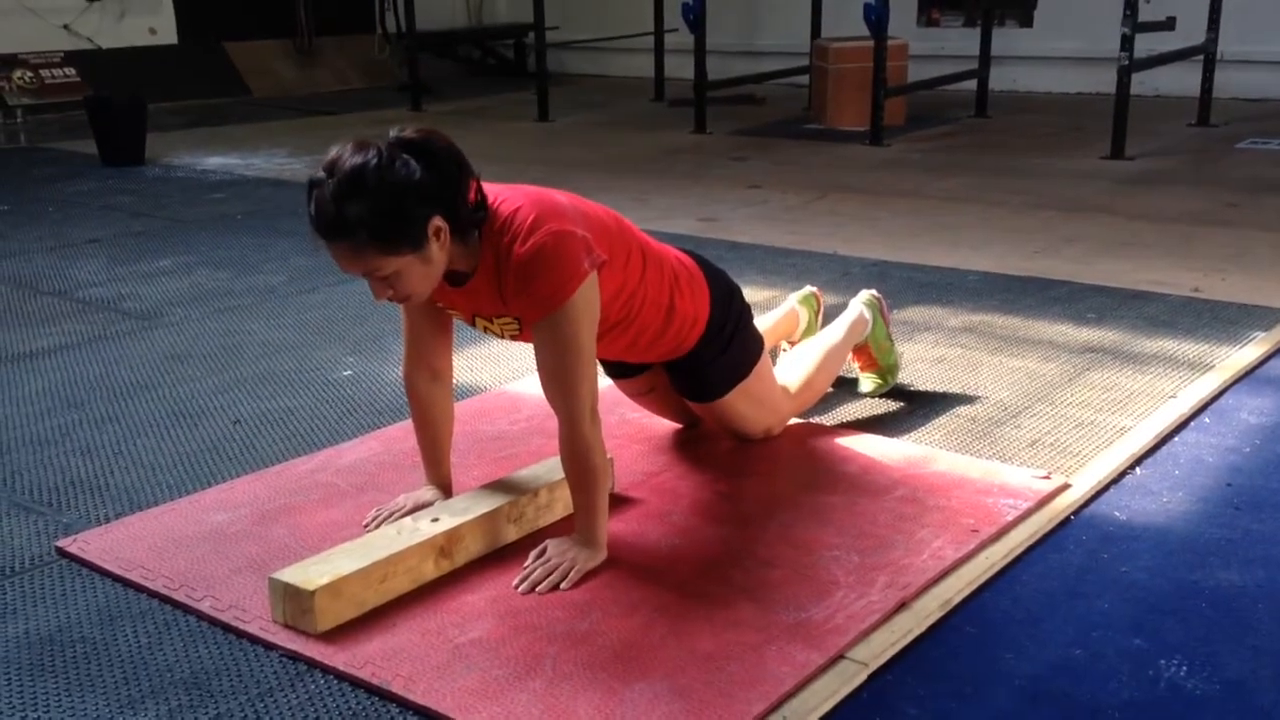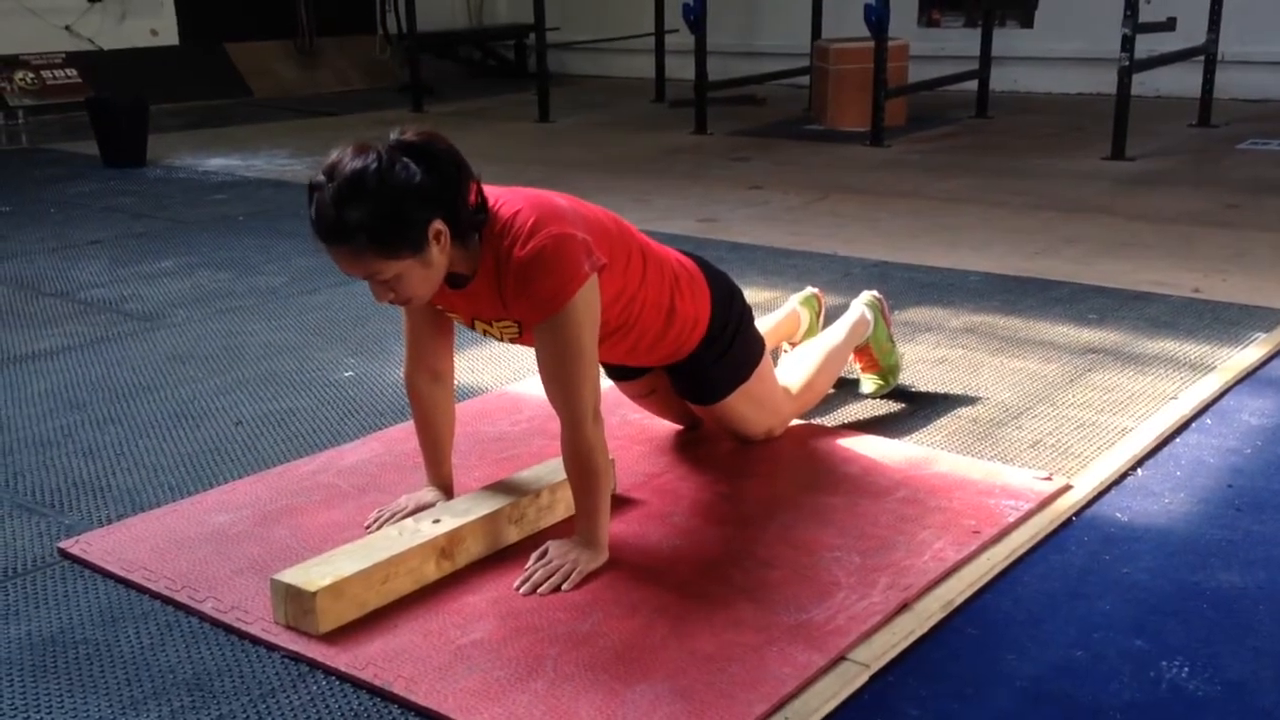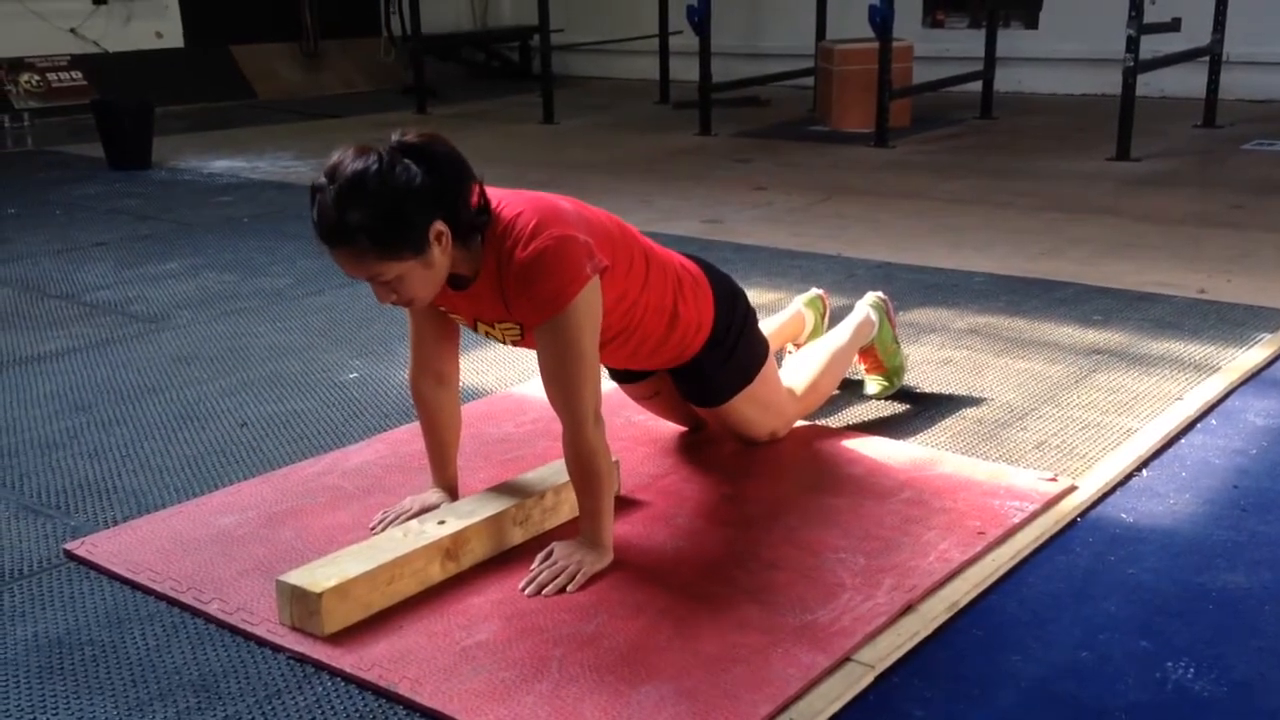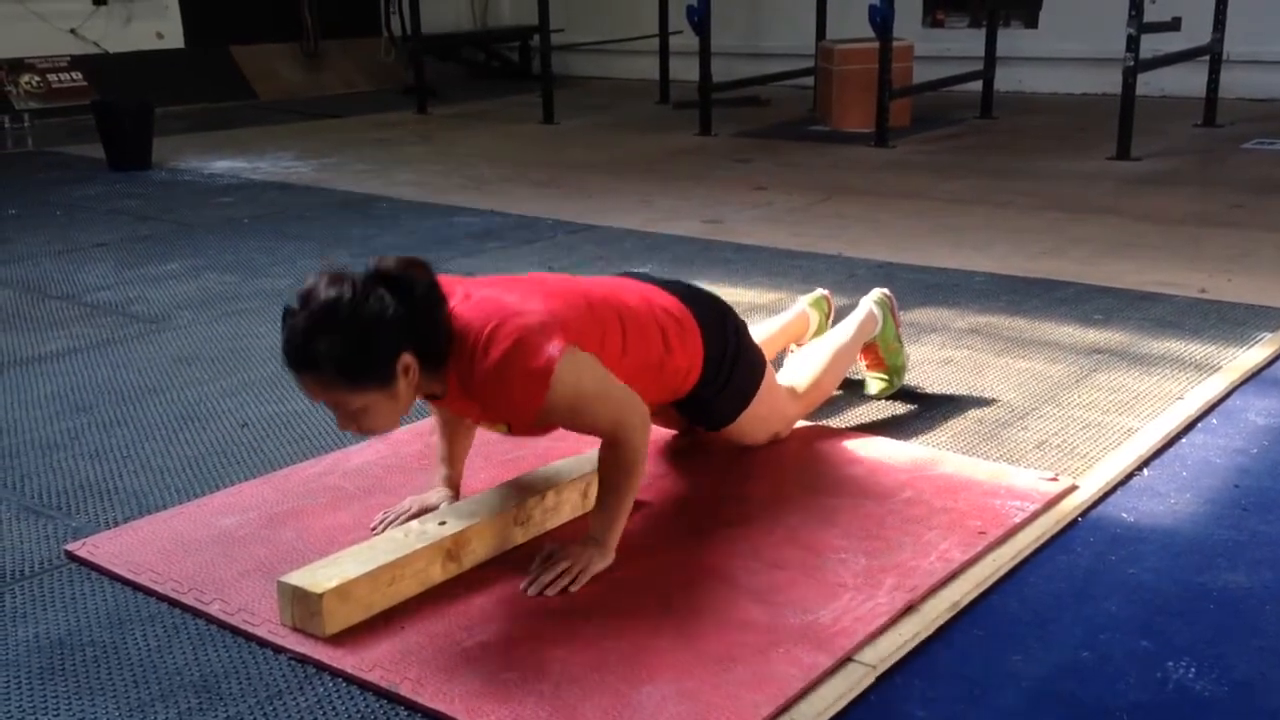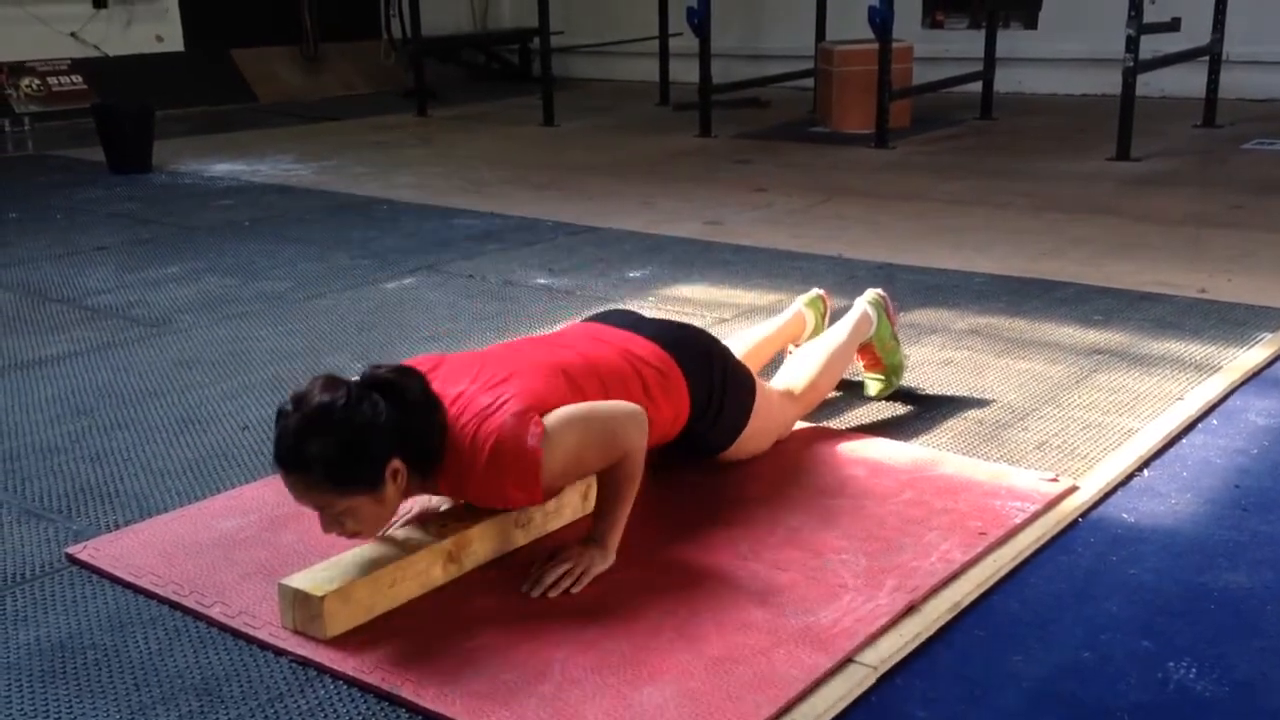
dt=0.4s
person 1, frame 1
left shoulder: (540, 250)
right shoulder: (424, 244)
left elbow: (577, 415)
right elbow: (426, 372)
left wrist: (590, 539)
right wrist: (437, 484)
left hip: (691, 313)
right hip: (626, 327)
left knee: (767, 417)
right knee: (696, 418)
left ankle: (860, 319)
right ankle: (796, 313)
person 1, frame 2
left shoulder: (541, 253)
right shoulder: (425, 246)
left elbow: (580, 417)
right elbow: (426, 375)
left wrist: (591, 541)
right wrist: (438, 485)
left hip: (693, 314)
right hip: (626, 328)
left knee: (769, 419)
right knee: (694, 419)
left ankle: (862, 320)
right ankle: (797, 314)
person 1, frame 3
left shoulder: (542, 256)
right shoulder: (430, 249)
left elbow: (581, 418)
right elbow: (432, 377)
left wrist: (595, 542)
right wrist: (444, 486)
left hip: (697, 317)
right hip: (631, 331)
left knee: (773, 420)
right knee: (699, 420)
left ankle: (866, 321)
right ankle: (802, 315)
person 1, frame 4
left shoulder: (513, 358)
right shoulder: (416, 329)
left elbow: (630, 427)
left wrist: (600, 542)
right wrist: (447, 484)
left hip: (692, 345)
right hip: (630, 314)
left knee: (777, 417)
right knee: (695, 427)
left ankle: (869, 320)
right ankle: (807, 312)
person 1, frame 5
left shoulder: (498, 451)
right shoulder: (401, 404)
left elbow: (630, 425)
left wrist: (601, 545)
right wrist: (444, 489)
left hip: (675, 382)
right hip: (610, 343)
left knee: (781, 405)
left ankle: (863, 319)
right ankle: (802, 314)
